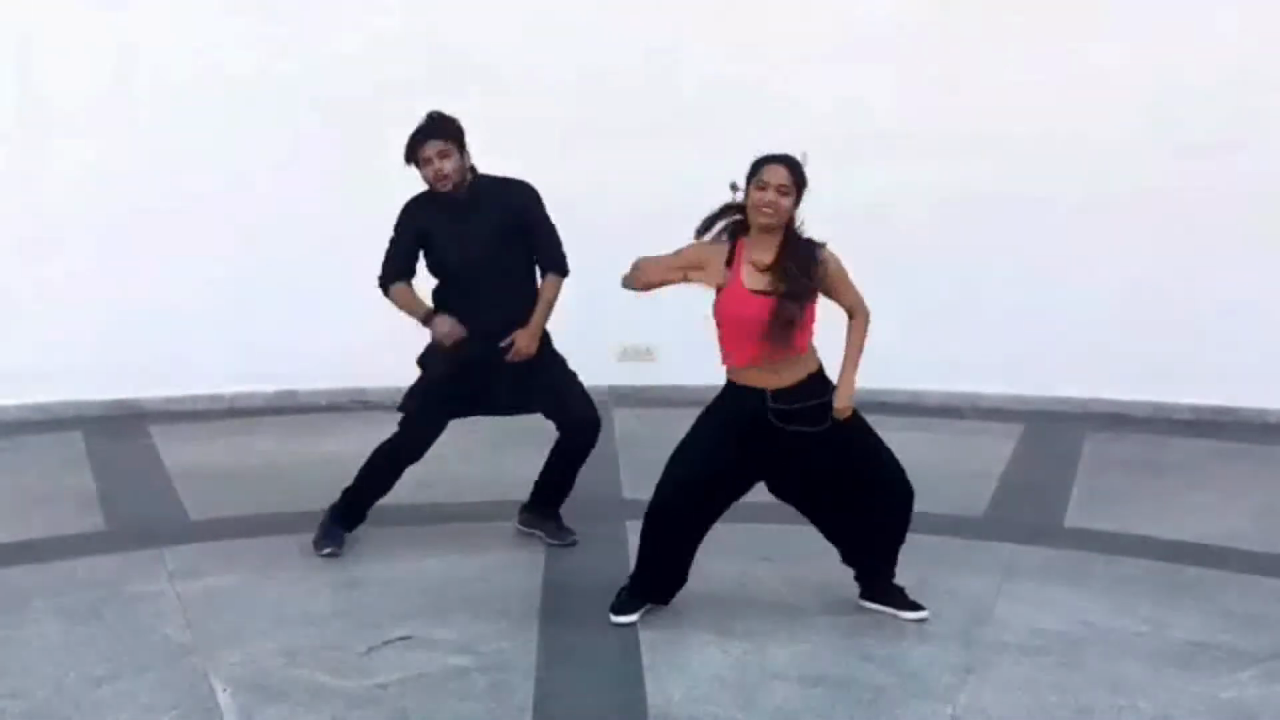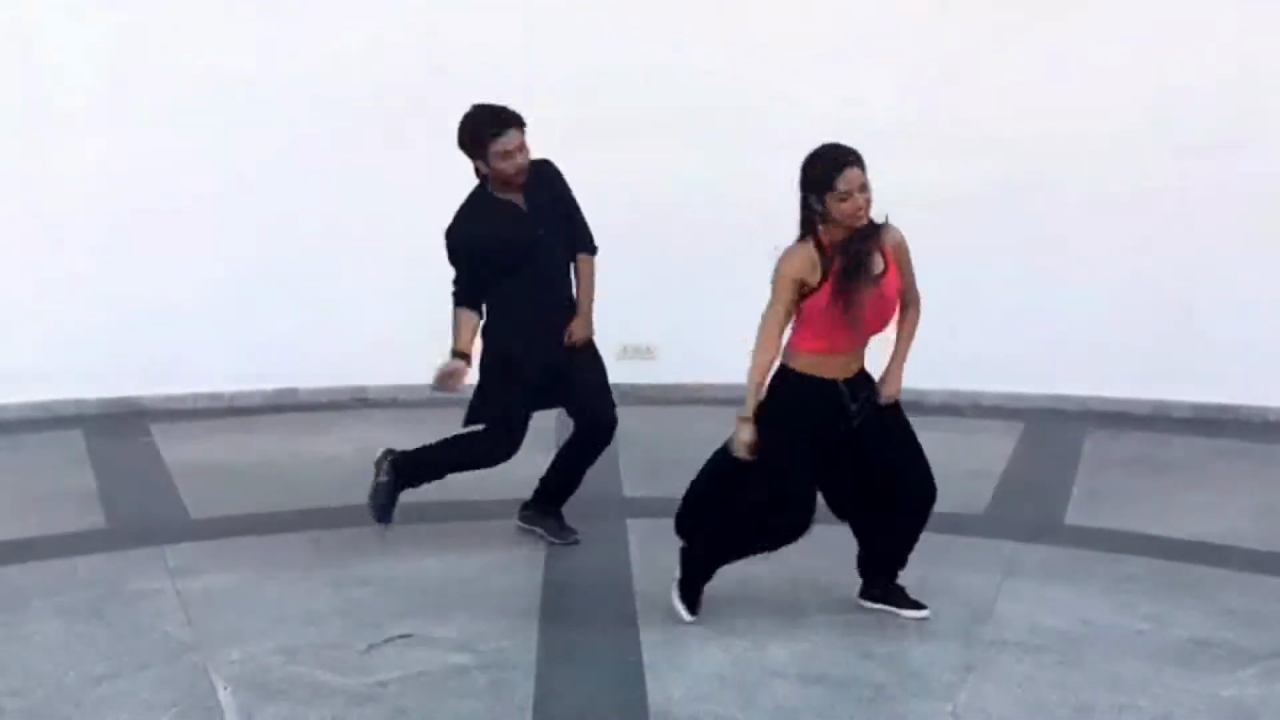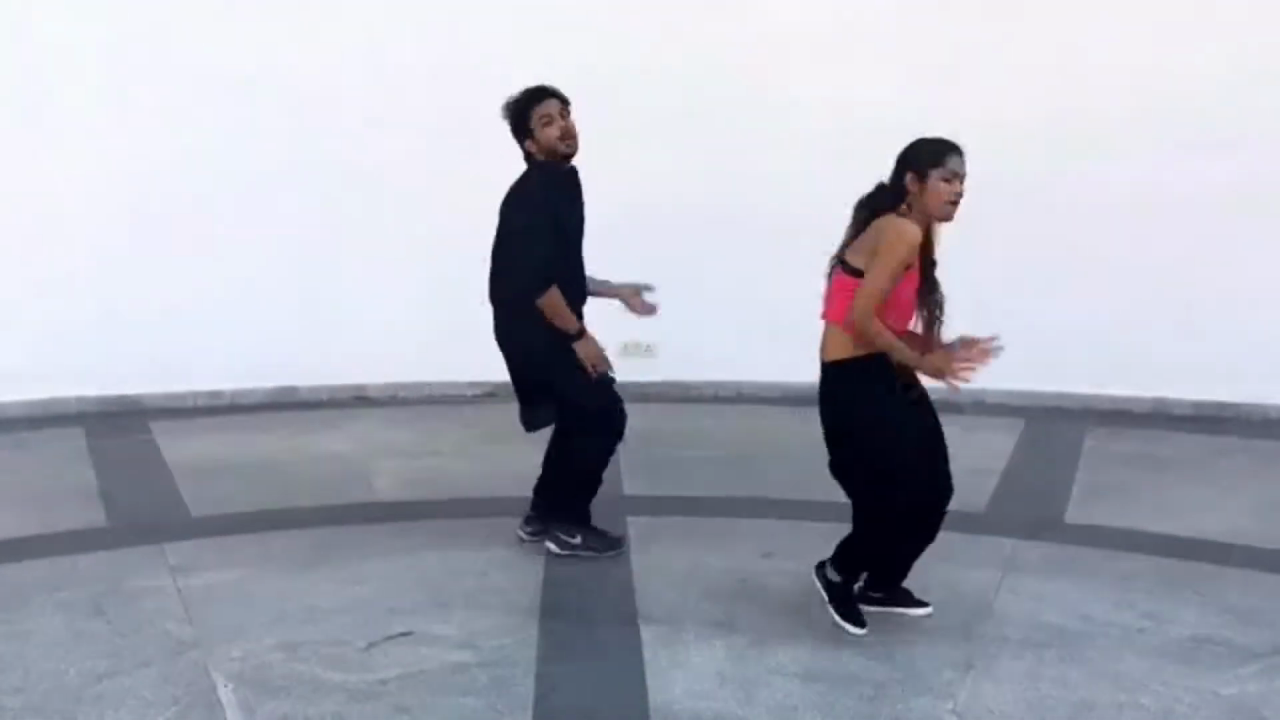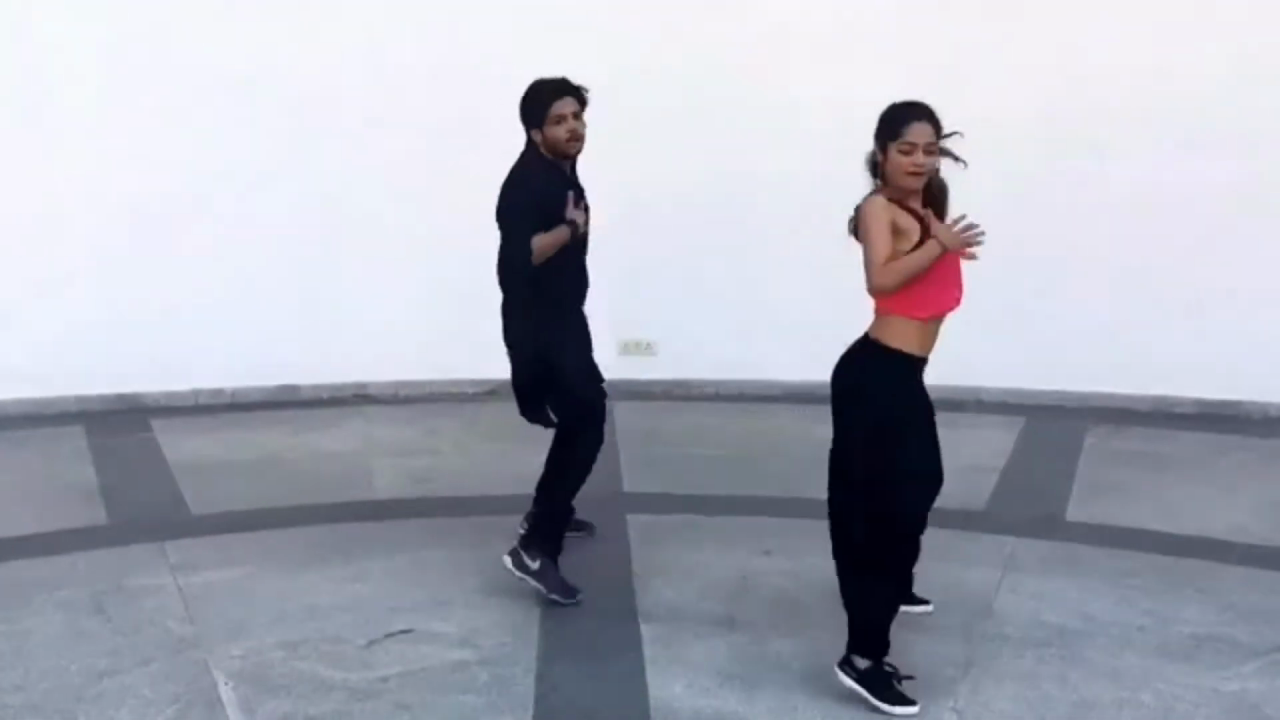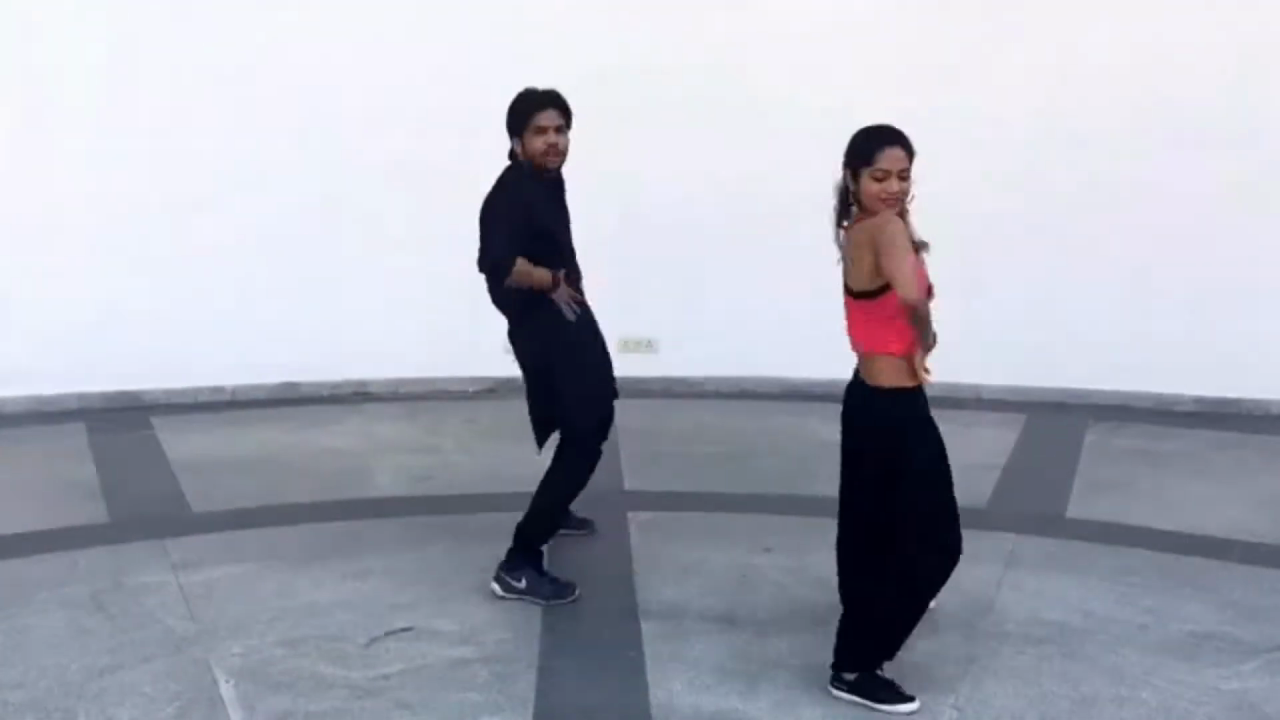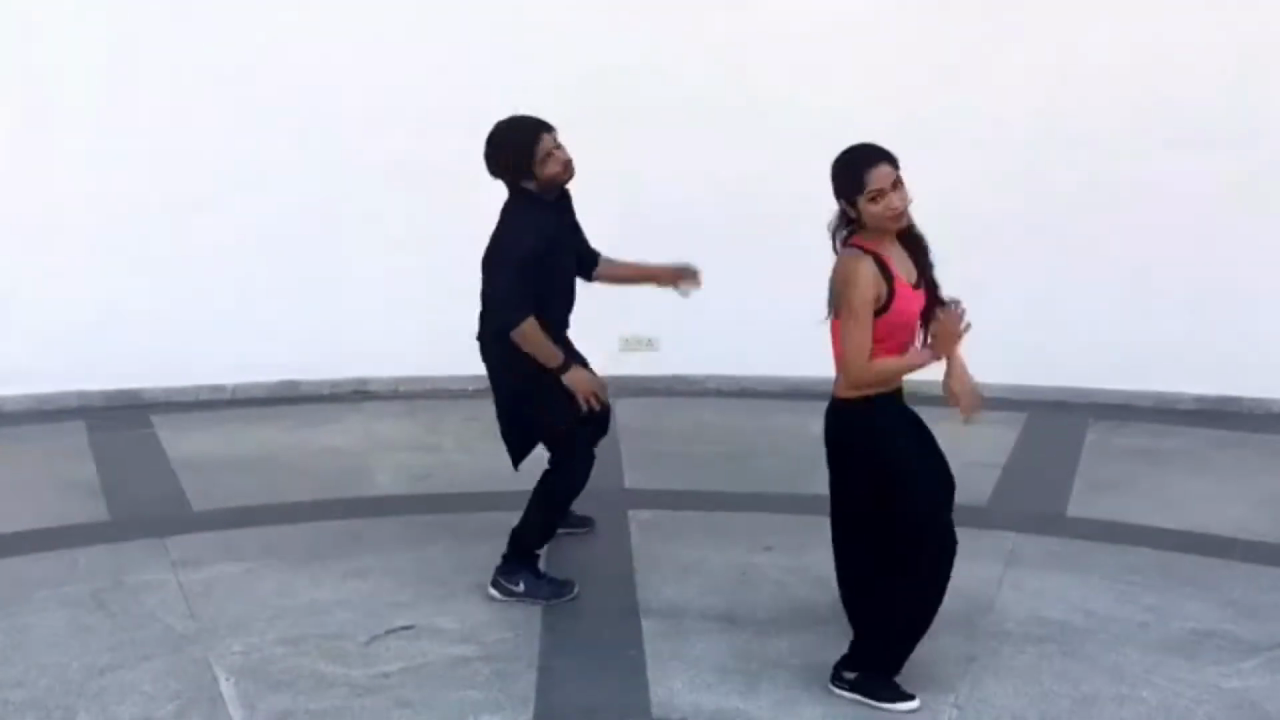
dt=0.3s
person 1, frame 1
left shoulder: (815, 260)
right shoulder: (713, 256)
left elbow: (859, 314)
right elbow: (633, 279)
left wrist: (848, 381)
right wrist: (677, 271)
left hip: (810, 399)
right hip: (741, 406)
left knee: (887, 489)
right knee: (677, 499)
left ankle: (877, 584)
right ankle: (644, 588)
person 1, frame 2
left shoulder: (889, 242)
right shoulder: (801, 259)
left elbow: (911, 304)
right elbow: (769, 340)
left wrist: (896, 367)
right wrist: (748, 416)
left hip: (856, 385)
right hip: (800, 394)
left knee: (911, 490)
right knee: (782, 511)
left ankle: (880, 582)
right ankle: (697, 564)
person 1, frame 3
left shoulder: (908, 235)
right shoulder: (901, 232)
right elbow: (862, 317)
left wrist: (943, 353)
right wrist: (921, 363)
left hip: (884, 371)
right hip: (852, 382)
left knee: (929, 486)
right knee: (908, 493)
left ankle: (881, 582)
right ankle: (839, 571)
person 1, frame 4
left shoulder: (923, 204)
right shoulder: (879, 207)
left elbow: (937, 275)
right elbow: (884, 278)
right wrist: (941, 239)
left hip: (893, 372)
right hip: (879, 376)
left knee: (915, 486)
right knee: (887, 509)
left ankle: (888, 586)
right ankle: (864, 657)
person 1, frame 5
left shoulder: (863, 231)
right shoulder: (883, 228)
right elbow: (911, 294)
right wrist: (922, 337)
left hip: (882, 399)
right hip: (888, 407)
left knee: (905, 518)
right knee: (928, 537)
left ankle: (891, 595)
right ankle: (854, 667)
person 1, frame 6
left shoulder: (906, 242)
right shoulder: (859, 270)
left elbow: (936, 316)
right elbow: (857, 370)
left wrist: (954, 362)
right wrist: (932, 357)
left hip: (888, 407)
right hip: (862, 419)
left knee: (931, 496)
right knee: (926, 540)
left ankle: (888, 606)
right ankle: (862, 668)
person 2, frame 1
left shoulder: (515, 196)
right shoulder: (418, 214)
left elbow: (554, 266)
right elbow: (393, 281)
left wrist: (535, 327)
right wrist: (432, 318)
left hip: (521, 341)
right hip: (457, 349)
left knee: (583, 423)
right knee: (411, 439)
left ankle: (541, 511)
right ankle: (343, 515)
person 2, frame 2
left shoulder: (546, 177)
right shoulder: (469, 225)
left elbow: (583, 244)
right elbow: (468, 299)
left wrist: (585, 312)
right wrist: (461, 355)
left hip: (562, 327)
right hip: (512, 340)
left knee: (600, 423)
right knee: (501, 440)
left ankle: (541, 509)
right ankle: (399, 469)
person 2, frame 3
left shoulder: (564, 184)
right shoulder: (533, 196)
right elbow: (536, 281)
left wrist: (615, 292)
right wrist: (579, 335)
left hip: (557, 327)
right hip: (531, 330)
left knee: (580, 420)
right knee: (605, 417)
left ankle: (543, 515)
right ankle: (567, 525)
person 2, frame 4
left shoulder: (560, 169)
right shoulder: (527, 180)
right elbow: (519, 256)
left wrist: (572, 222)
right wrist: (570, 227)
left hip: (561, 314)
right hip: (537, 320)
left knee: (580, 418)
right knee: (585, 424)
left ankle: (550, 511)
right ankle: (535, 550)
person 2, frame 5
left shoulder: (549, 183)
right shoulder: (511, 194)
right elbow: (496, 264)
left wrist: (563, 284)
right wrist: (553, 281)
left hip: (570, 326)
right hip: (545, 332)
left knee: (593, 419)
right knee: (582, 440)
left ankle: (553, 511)
right ankle: (518, 566)
person 2, frame 6
left shoulder: (555, 200)
right shoulder: (517, 232)
left elbow: (586, 265)
right elbow: (509, 316)
left wrist: (658, 275)
right wrist: (564, 369)
left hip: (550, 344)
right hip: (519, 360)
left knee: (592, 419)
right knee: (573, 454)
left ankle: (554, 513)
right ankle: (515, 570)
